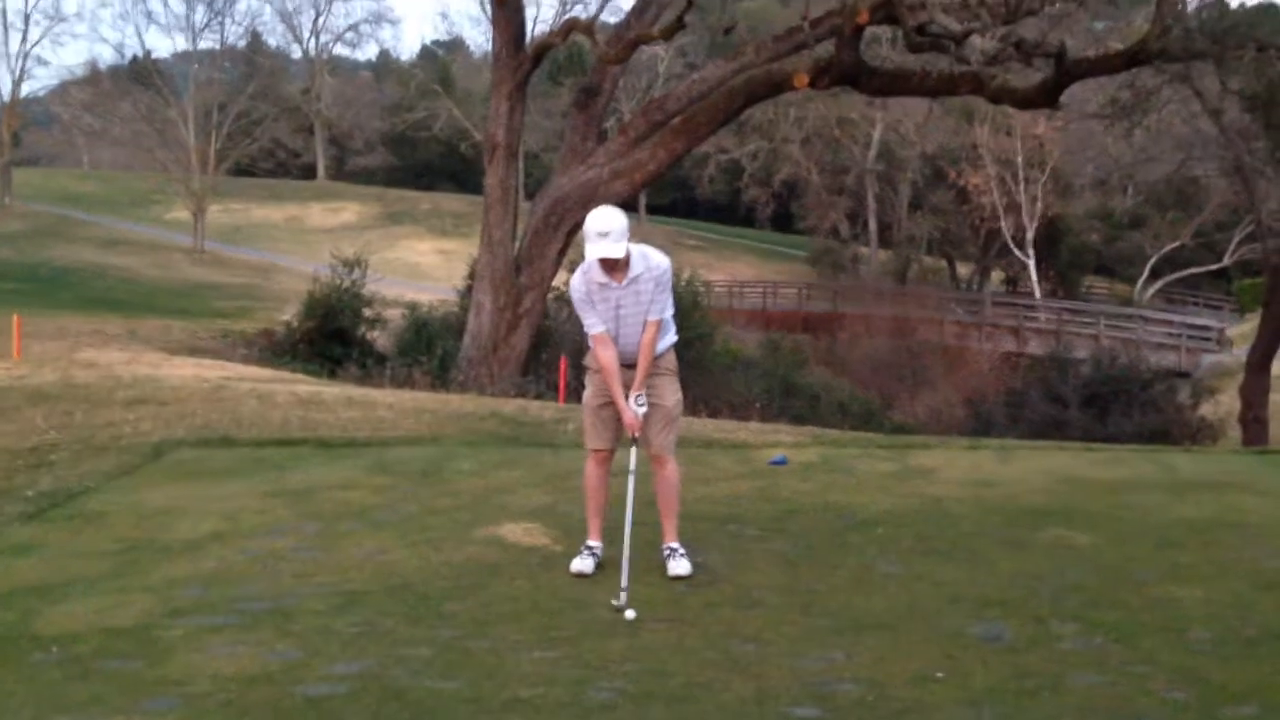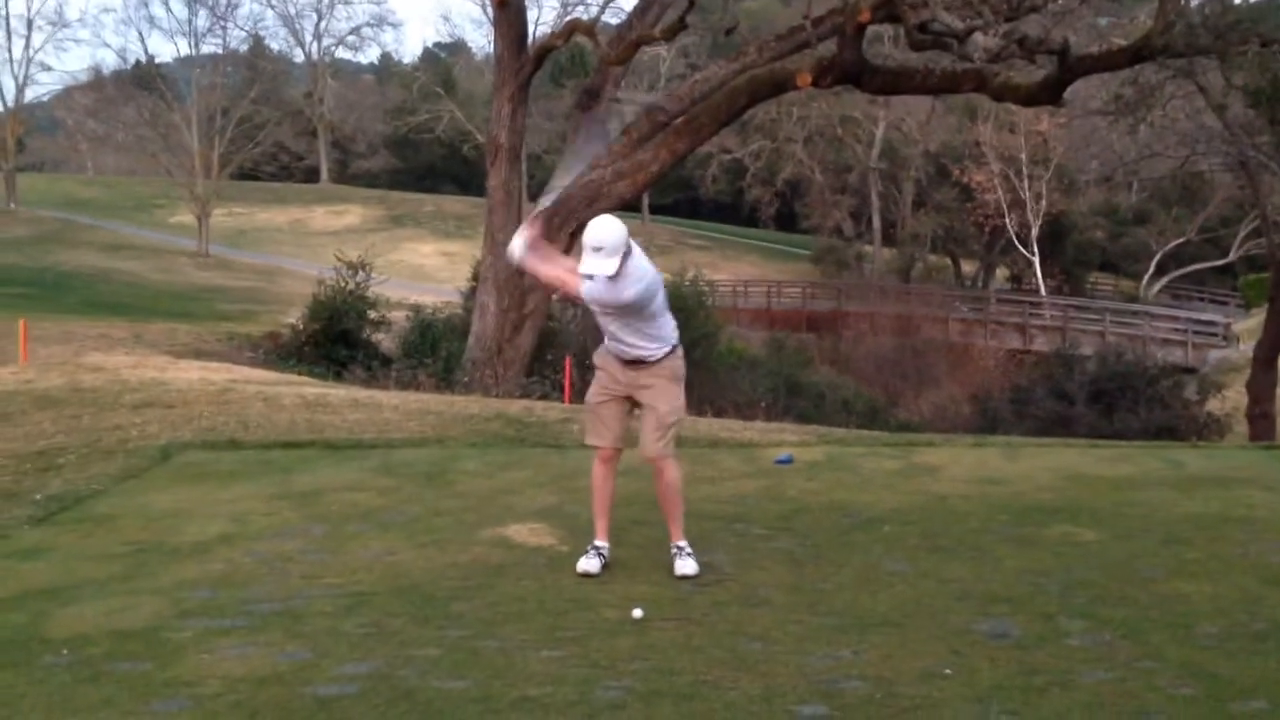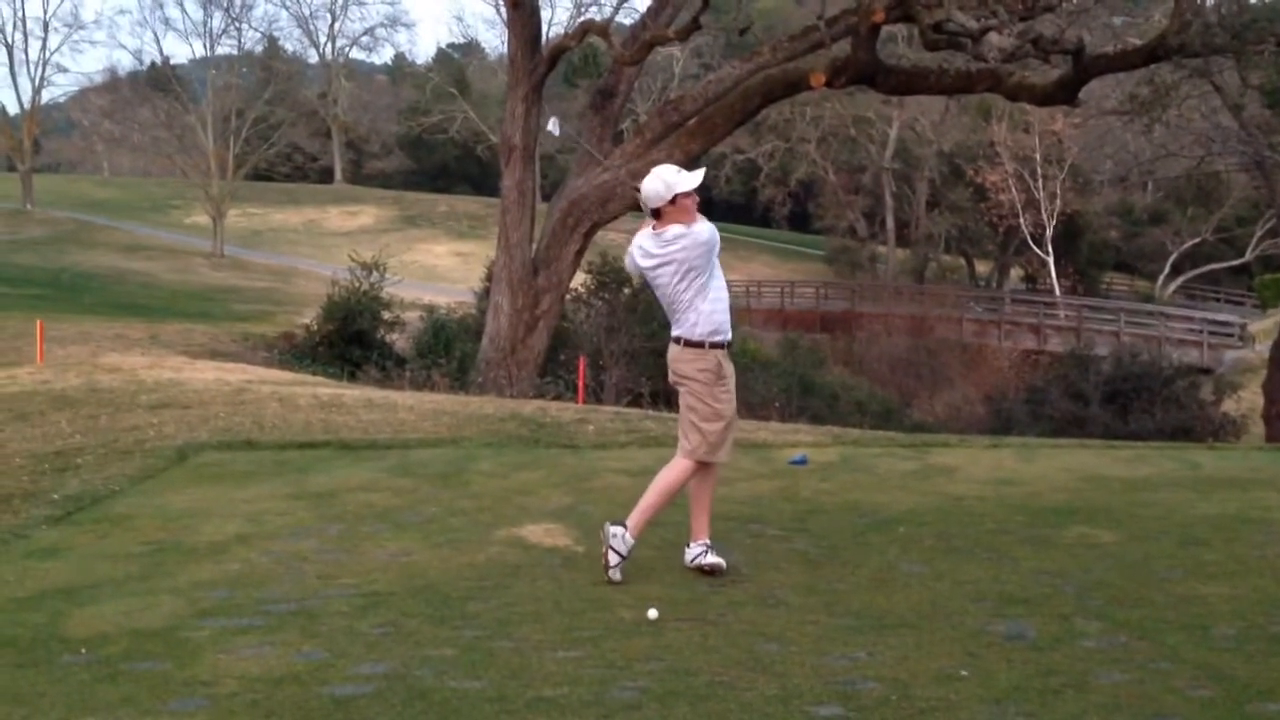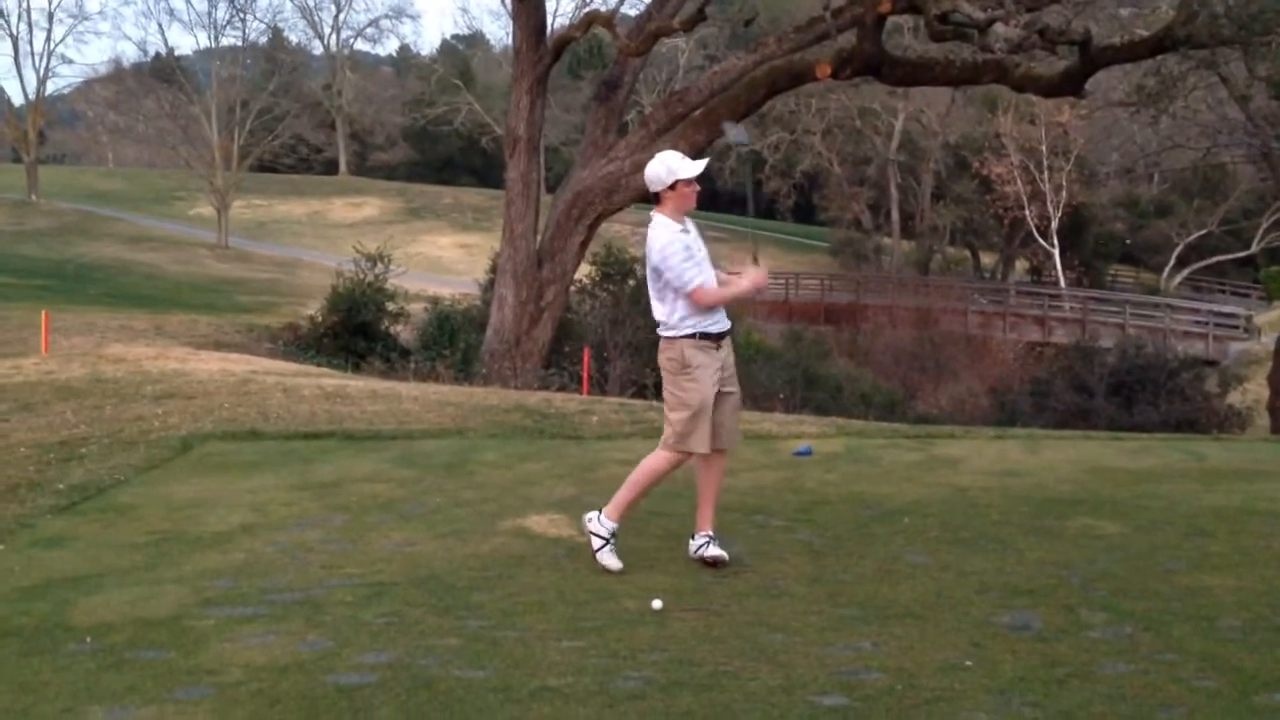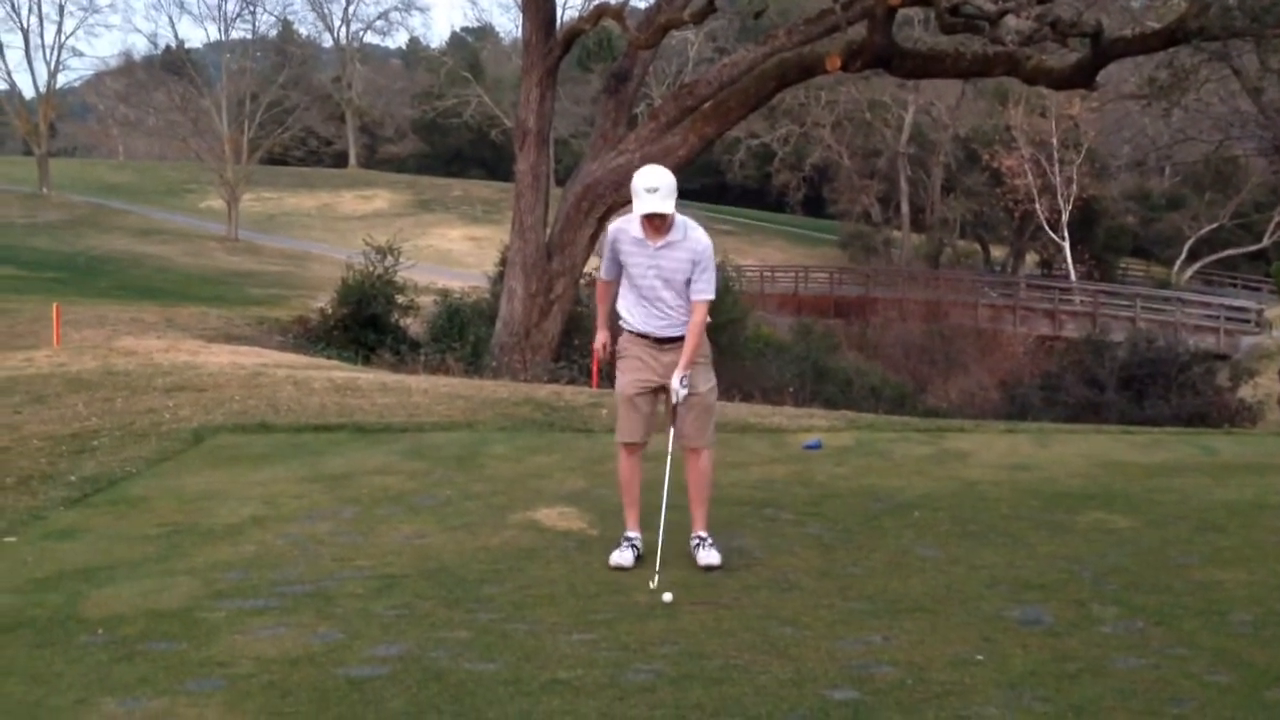
dt=1s
person 1, frame 1
left shoulder: (657, 266)
right shoulder: (581, 282)
left elbow: (651, 333)
right elbow: (602, 344)
left wrist: (639, 391)
right wrist: (621, 405)
left hip: (656, 363)
right hip: (606, 366)
left knee: (662, 454)
right knee: (599, 454)
left ankle: (672, 544)
right ankle: (593, 543)
person 1, frame 2
left shoulder: (637, 284)
right shoulder: (602, 254)
left elbow: (572, 287)
right elbow: (578, 272)
left wrist: (526, 258)
right wrist: (537, 244)
left hip: (659, 368)
right hip: (614, 362)
left knee: (660, 458)
right knee: (606, 453)
left ankle: (679, 544)
right ankle: (601, 542)
person 1, frame 3
left shoulder: (642, 245)
right shoulder: (701, 237)
left elbow: (633, 267)
left wrist: (651, 214)
right wrist: (665, 208)
left hip: (691, 350)
right hip: (705, 356)
left knee: (710, 451)
right knee: (693, 454)
left ankle: (699, 543)
right ankle: (626, 531)
person 1, frame 4
left shoulder: (684, 227)
right shoulder: (664, 240)
right elbow: (703, 297)
left wrist: (737, 276)
right wrist: (745, 283)
left hip: (718, 346)
right hip: (687, 351)
left knee: (718, 445)
right knee: (678, 448)
left ankle: (703, 536)
right ankle: (605, 520)
person 1, frame 5
left shoulder: (697, 242)
right shoulder: (618, 233)
left elbow: (700, 309)
right elbow: (607, 278)
left wrist: (682, 368)
right wrist: (602, 327)
left hip: (687, 346)
right hip: (637, 346)
left knee: (697, 445)
right knee: (629, 444)
left ankle: (700, 534)
right ankle: (631, 535)
